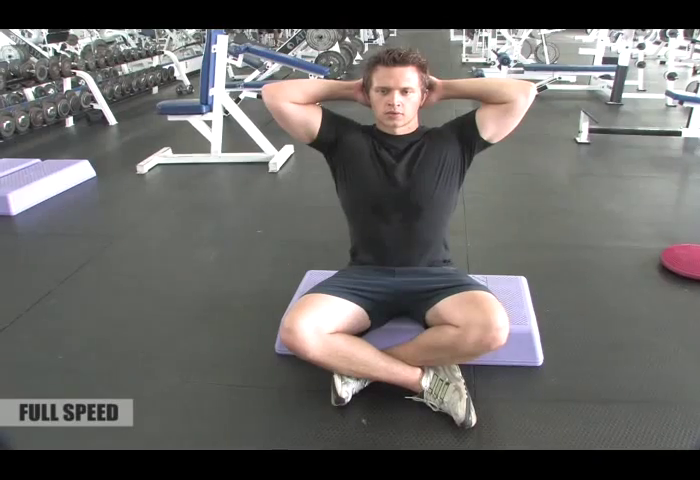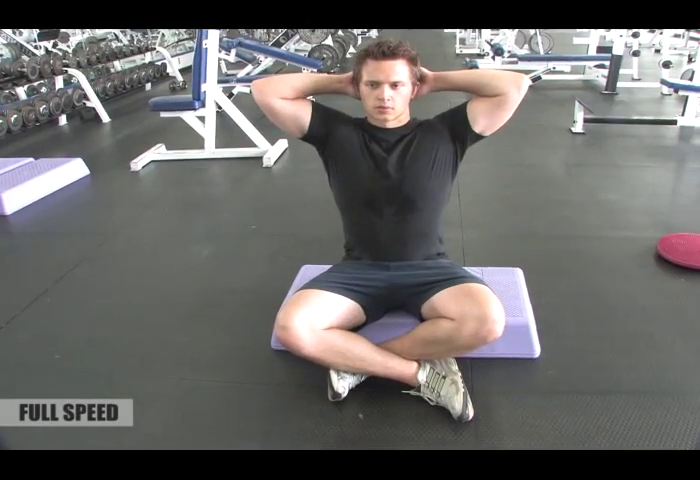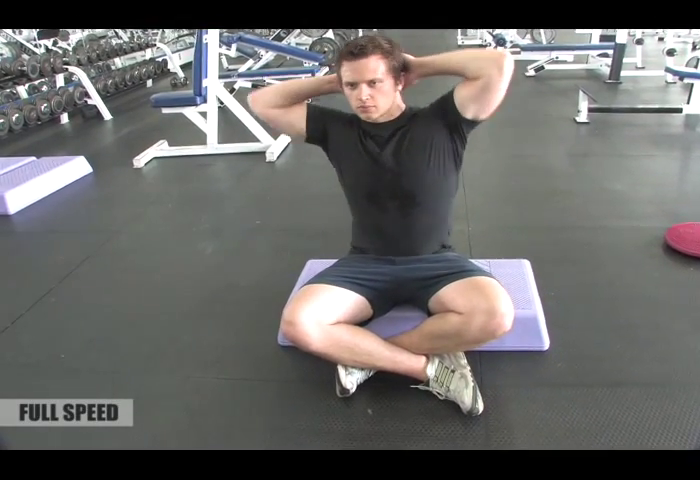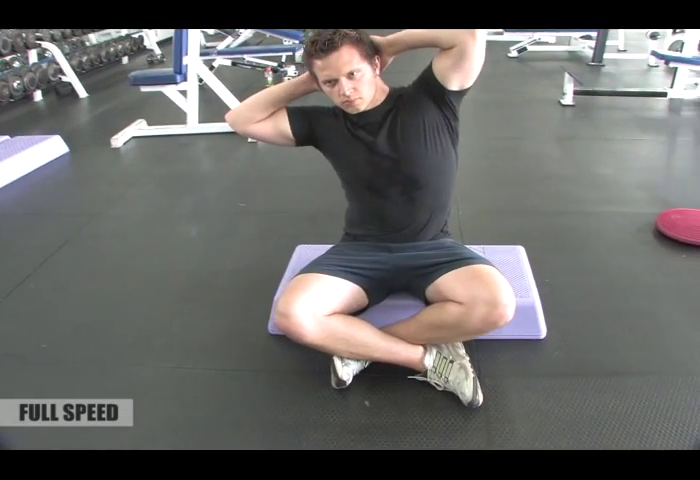
dt=0.7s
person 1, frame 1
left shoulder: (452, 142)
right shoulder: (345, 139)
left elbow: (522, 94)
right elbow: (275, 95)
left wrist: (445, 88)
right wrist: (346, 88)
left hip: (432, 276)
right hip: (364, 276)
left knee: (491, 328)
right knee: (297, 332)
left ankle: (361, 365)
right ankle: (424, 380)
person 1, frame 2
left shoulder: (444, 134)
right shoulder: (336, 132)
left elbow: (515, 86)
right elbow: (263, 91)
left wrist: (436, 80)
right wrist: (337, 82)
left hip: (428, 269)
right hip: (359, 270)
left knee: (487, 320)
right knee: (291, 328)
left ankle: (356, 360)
right ankle: (422, 373)
person 1, frame 3
left shoulder: (441, 123)
right shoulder: (337, 129)
left elbow: (499, 65)
right elbow: (260, 102)
left wrist: (421, 66)
right wrist: (328, 83)
left hip: (434, 263)
right hip: (366, 264)
left knee: (495, 315)
right knee: (298, 324)
left ankle: (365, 355)
right ankle: (429, 368)
person 1, frame 4
left shoulder: (430, 100)
right shoulder: (324, 123)
left elbow: (470, 34)
right elbow: (240, 119)
left wrist: (392, 43)
right wrist: (304, 83)
left hip: (430, 248)
right hip: (361, 250)
left knee: (497, 304)
right knee: (292, 316)
left ankle: (361, 344)
right ankle: (427, 358)
